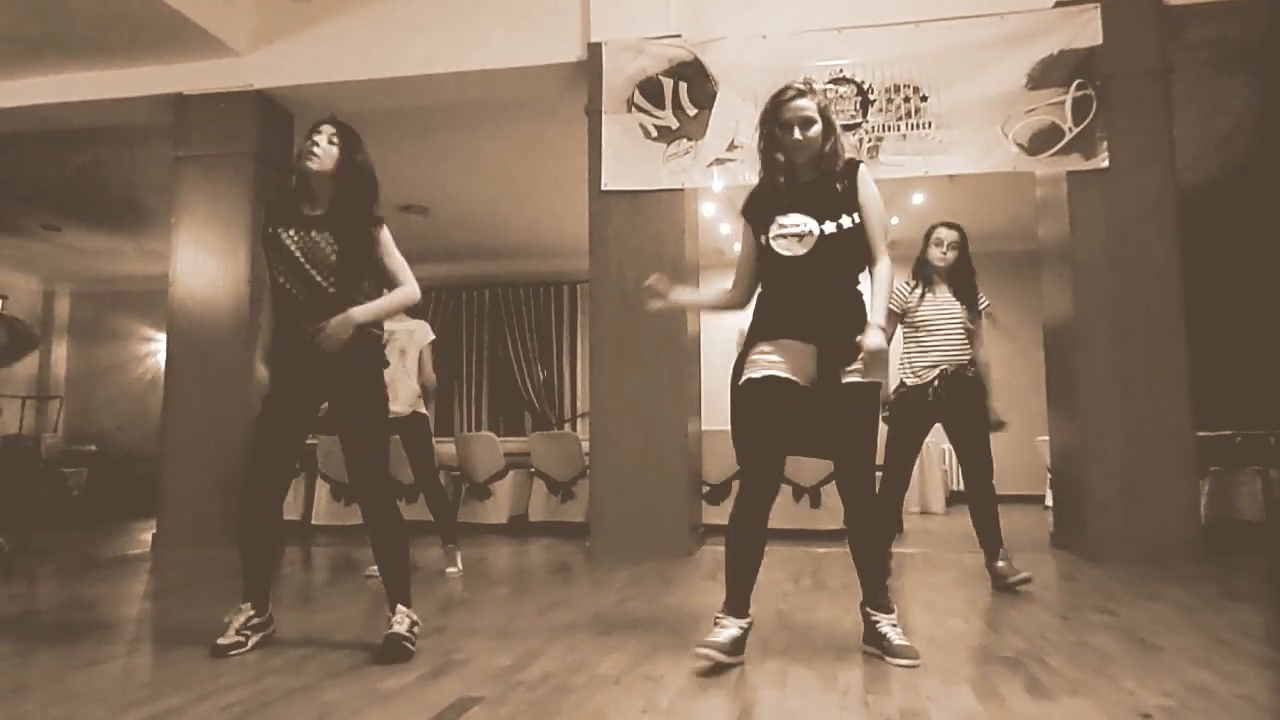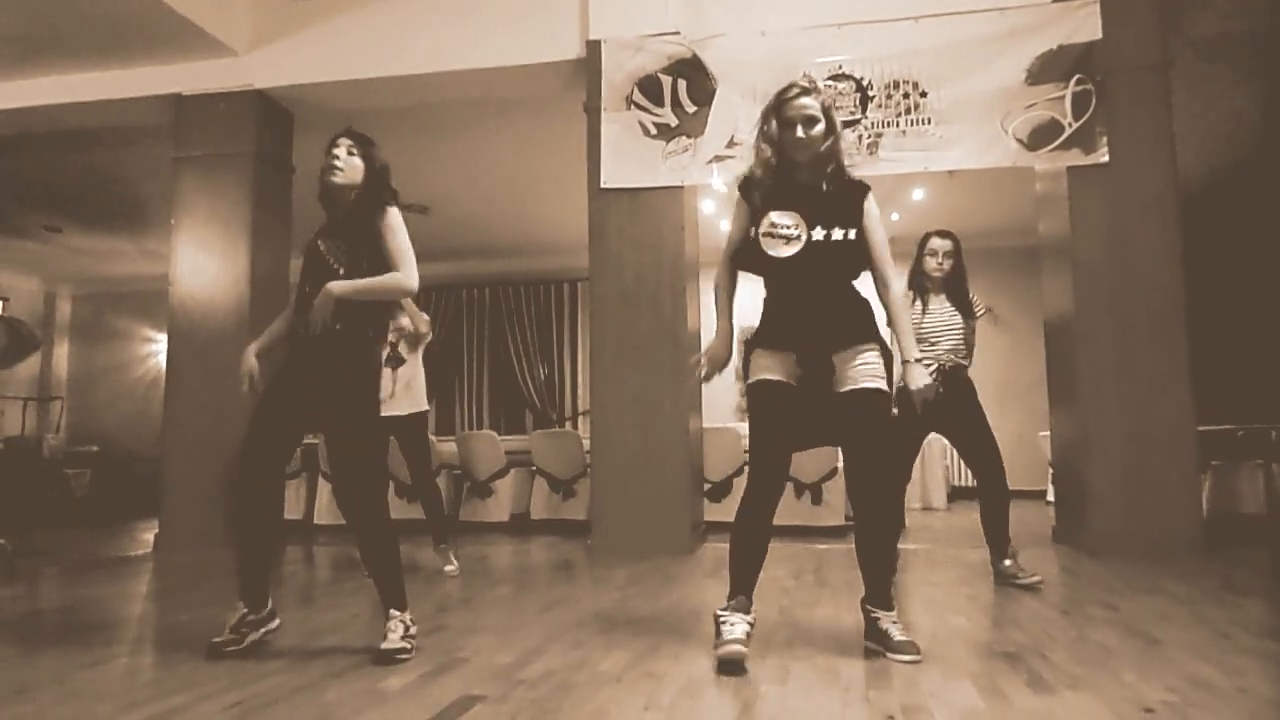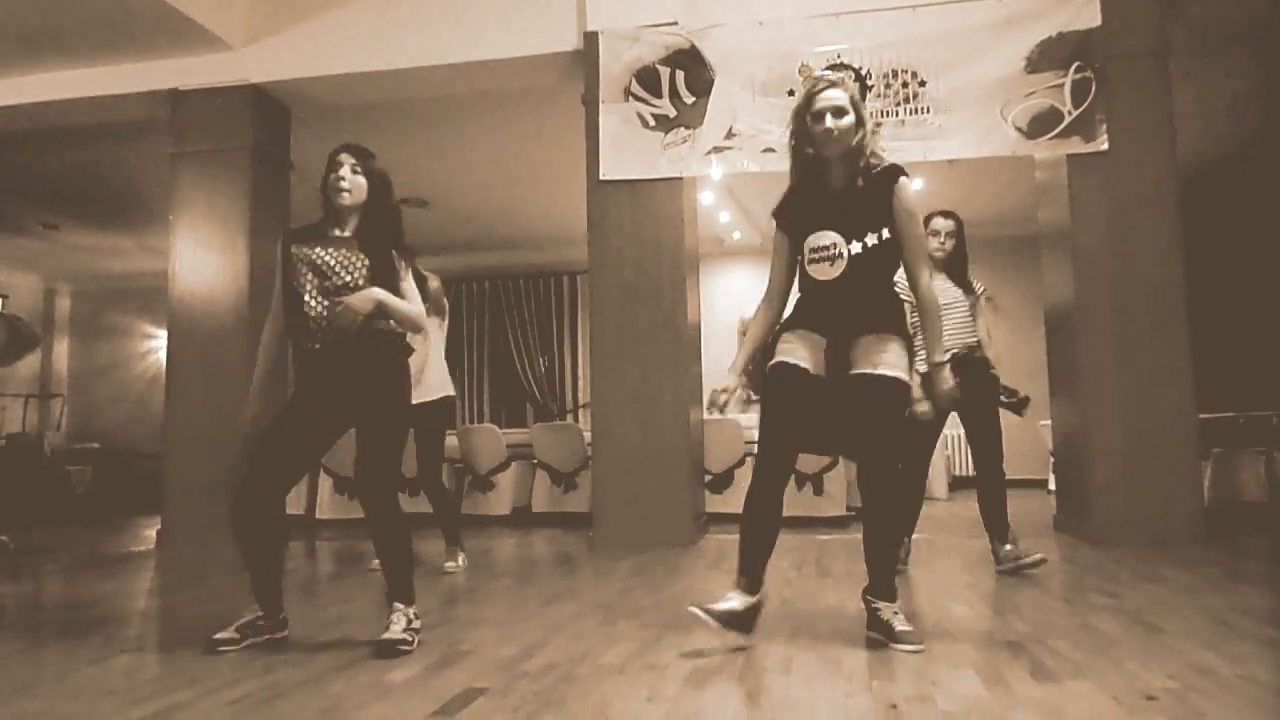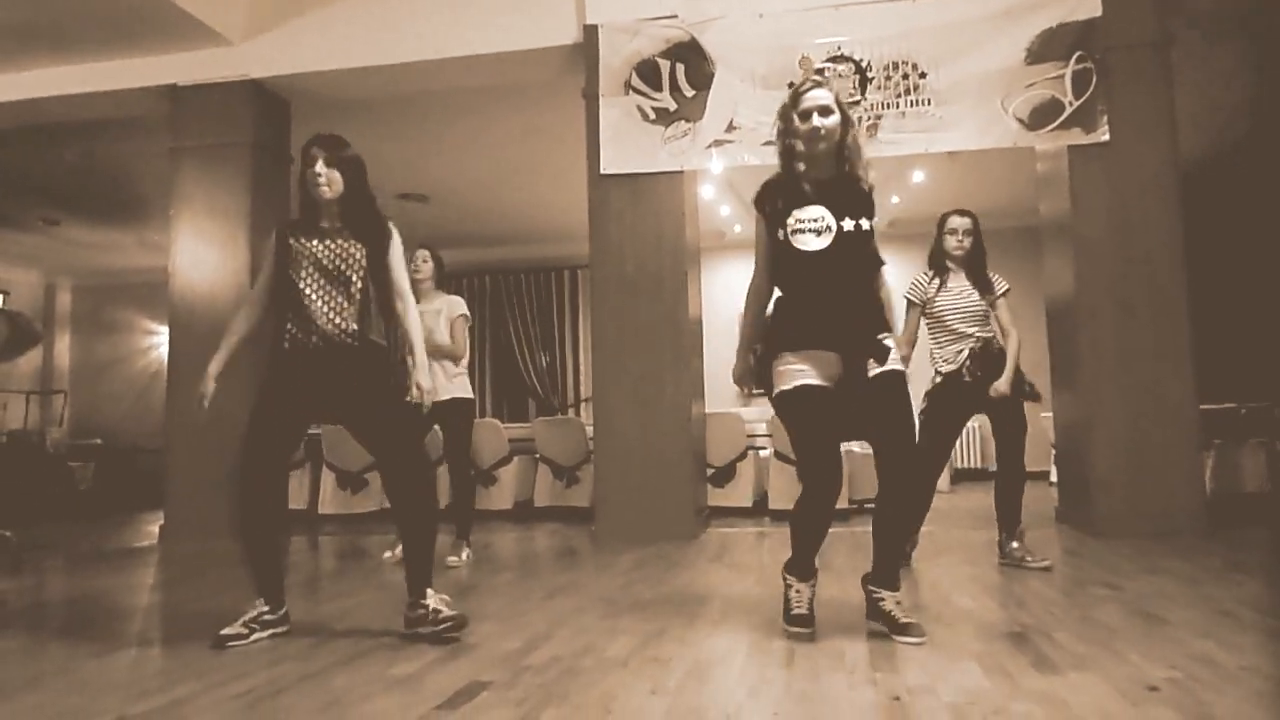
dt=0.4s
person 1, frame 1
left shoulder: (853, 177)
right shoulder: (763, 199)
left elbow: (880, 260)
right elbow: (738, 292)
left wrist: (875, 327)
right wrist: (681, 297)
left hip: (845, 343)
right hip: (777, 344)
left knee: (858, 484)
right knee: (759, 478)
left ankle: (879, 616)
right ankle: (734, 619)
person 1, frame 2
left shoulder: (854, 194)
right shoulder: (759, 189)
left elbow: (887, 277)
right elbow: (728, 265)
left wrist: (912, 358)
right wrist: (723, 335)
left hip: (851, 342)
right hip: (779, 346)
left knee: (873, 482)
right knee: (765, 478)
left ankle: (880, 614)
right ankle: (737, 612)
person 1, frame 3
left shoulder: (888, 185)
right shoulder: (794, 206)
left elbow: (920, 274)
right elbow: (772, 298)
left wrist: (936, 360)
right wrist: (734, 373)
left hip: (875, 336)
right hip: (807, 335)
left knee: (881, 469)
right knee: (772, 458)
left ankle: (882, 602)
right ankle: (745, 595)
person 1, frame 4
left shoulder: (860, 191)
right shoulder: (775, 196)
right elbow: (762, 283)
left wrist: (894, 341)
right wrist: (745, 356)
left hip: (869, 343)
right hip: (802, 348)
left knee: (900, 466)
right knee: (823, 478)
left ankle: (883, 593)
right ankle: (799, 579)
person 2, frame 1
left shoulder: (361, 220)
right shoulder: (279, 218)
left elbow: (410, 290)
right elbow: (276, 299)
left wrist: (354, 316)
right wrist: (261, 357)
left hip: (355, 364)
right hip: (296, 364)
left knee: (372, 487)
right knee: (261, 485)
left ankle: (402, 611)
right ankle: (255, 609)
person 2, frame 2
left shoulder: (383, 215)
right shoulder: (324, 232)
left elbow: (408, 281)
left wrist: (338, 289)
right wrist: (254, 347)
left hip: (349, 370)
right hip: (300, 371)
left knee: (357, 496)
right knee: (251, 484)
left ankle: (398, 615)
right ankle: (256, 606)
person 2, frame 3
left shoulder: (385, 247)
right shoulder: (296, 243)
left elbow: (418, 319)
right elbow: (278, 318)
left wrist: (379, 297)
right wrist: (257, 388)
left hip: (378, 375)
right hip: (318, 382)
left knee: (376, 490)
right knee: (254, 493)
left ankle: (400, 609)
right ankle: (269, 612)
person 2, frame 4
left shoulder: (379, 232)
right shoulder: (287, 235)
left elbow: (401, 301)
right elbow: (257, 303)
left wrist: (419, 362)
right wrist: (216, 363)
left hip: (361, 369)
right hip: (294, 370)
left knee: (412, 478)
right knee: (255, 485)
left ankle: (423, 599)
right ankle: (271, 606)
person 3, frame 1
left shoulder: (971, 296)
right shoulder: (905, 292)
left elbow: (978, 352)
left wrist: (988, 403)
right wrist: (888, 390)
left hip: (963, 391)
right hip: (916, 393)
left knee: (980, 475)
right knee: (895, 476)
left ankle: (997, 561)
person 3, frame 2
left shoulder: (967, 301)
right shoulder: (908, 302)
right wrist: (900, 400)
left hip: (958, 393)
left knee: (992, 473)
right knee: (893, 476)
left ankle: (1003, 560)
person 3, frame 3
left shoulder: (967, 282)
right shoulder: (907, 281)
left elbow: (983, 333)
left wrist: (997, 376)
right wrist: (916, 392)
left hip: (974, 376)
left knee: (990, 460)
right knee: (914, 465)
left ankle: (1003, 546)
right ankle: (900, 545)
person 3, frame 4
left shoulder: (989, 281)
right shoulder: (924, 284)
left elbow: (1010, 333)
right elbow: (909, 339)
left wrist: (1008, 375)
left hip: (994, 373)
right hip: (951, 381)
left knee: (1012, 457)
right knee: (927, 461)
left ankle: (1011, 541)
person 4, frame 1
left shoulder: (419, 328)
left elbow: (427, 377)
left wrist: (429, 384)
left hip: (410, 411)
left knee: (428, 479)
left ankle: (451, 547)
person 4, frame 2
left shoulder: (415, 323)
left elbow: (423, 331)
left wrist: (403, 295)
left hip: (410, 410)
left knee: (423, 479)
left ankle: (444, 547)
person 4, frame 3
left shoulder: (435, 309)
left elbow: (435, 287)
left wrist: (419, 272)
left hip: (432, 399)
left knee: (428, 475)
left ankle: (454, 546)
person 4, frame 4
left shoulder: (454, 305)
left elbow: (457, 354)
left wrist: (425, 339)
left hip: (454, 396)
left knee: (460, 469)
left ankle: (462, 541)
